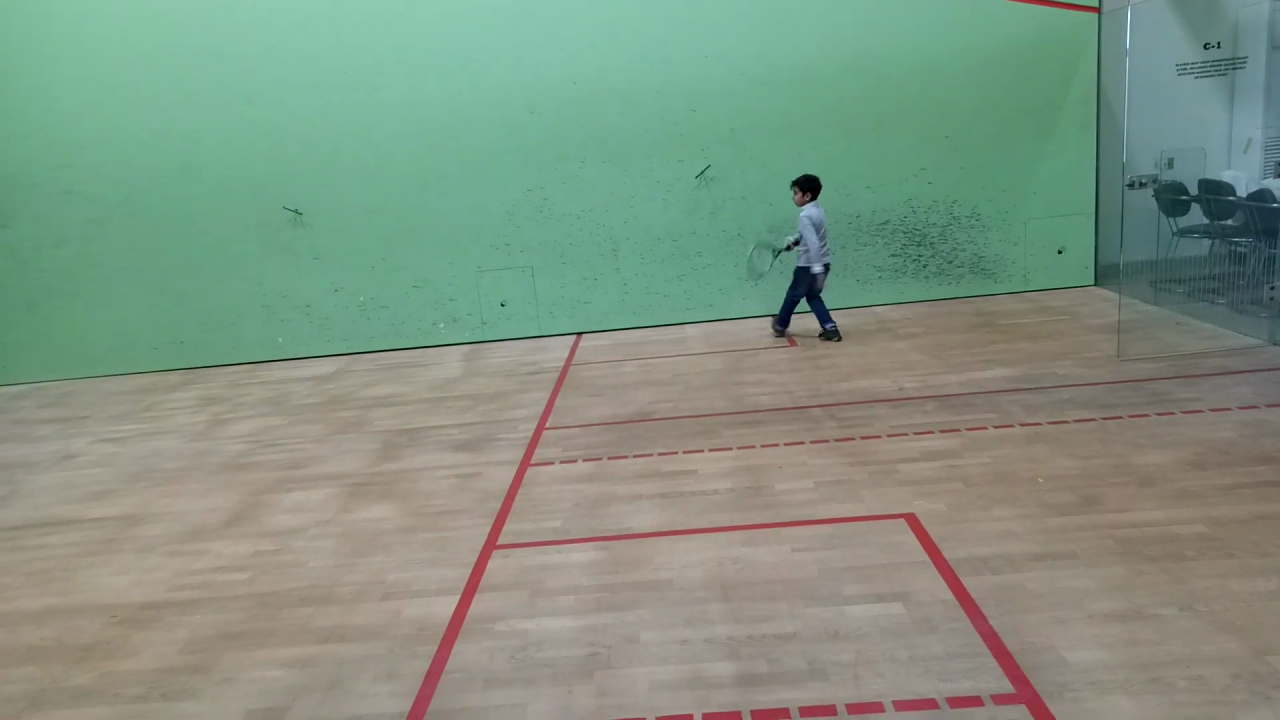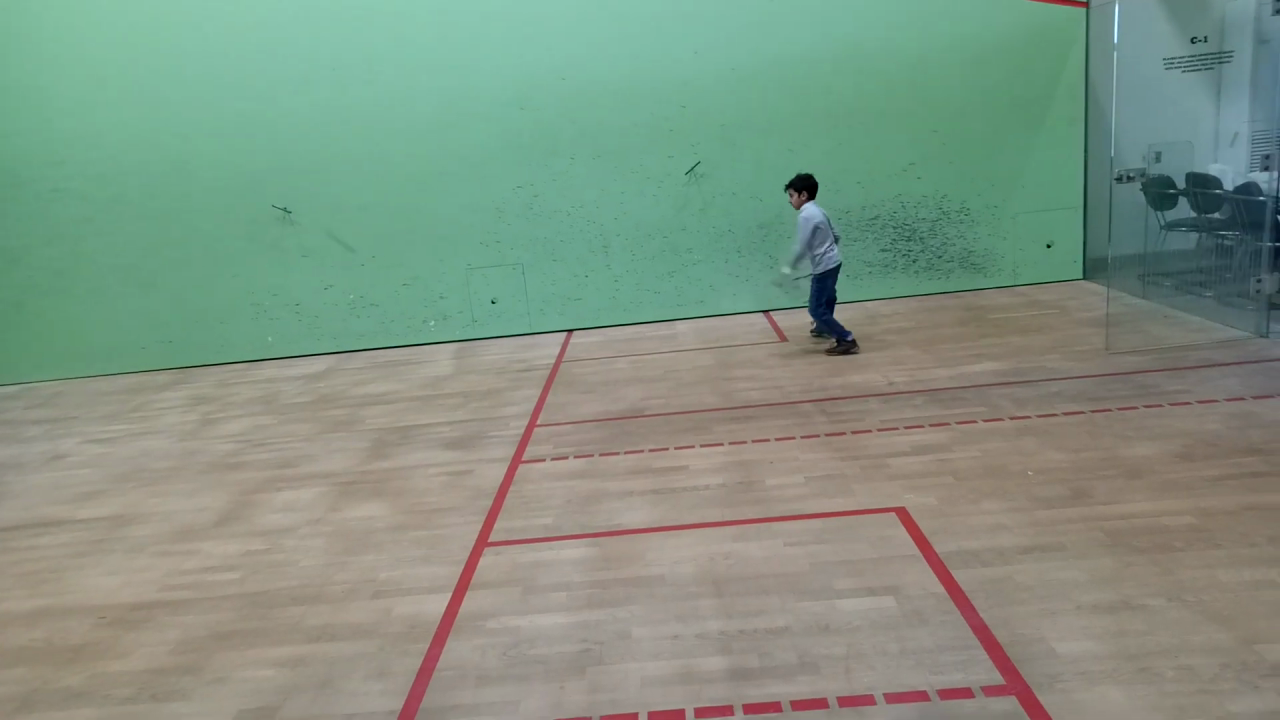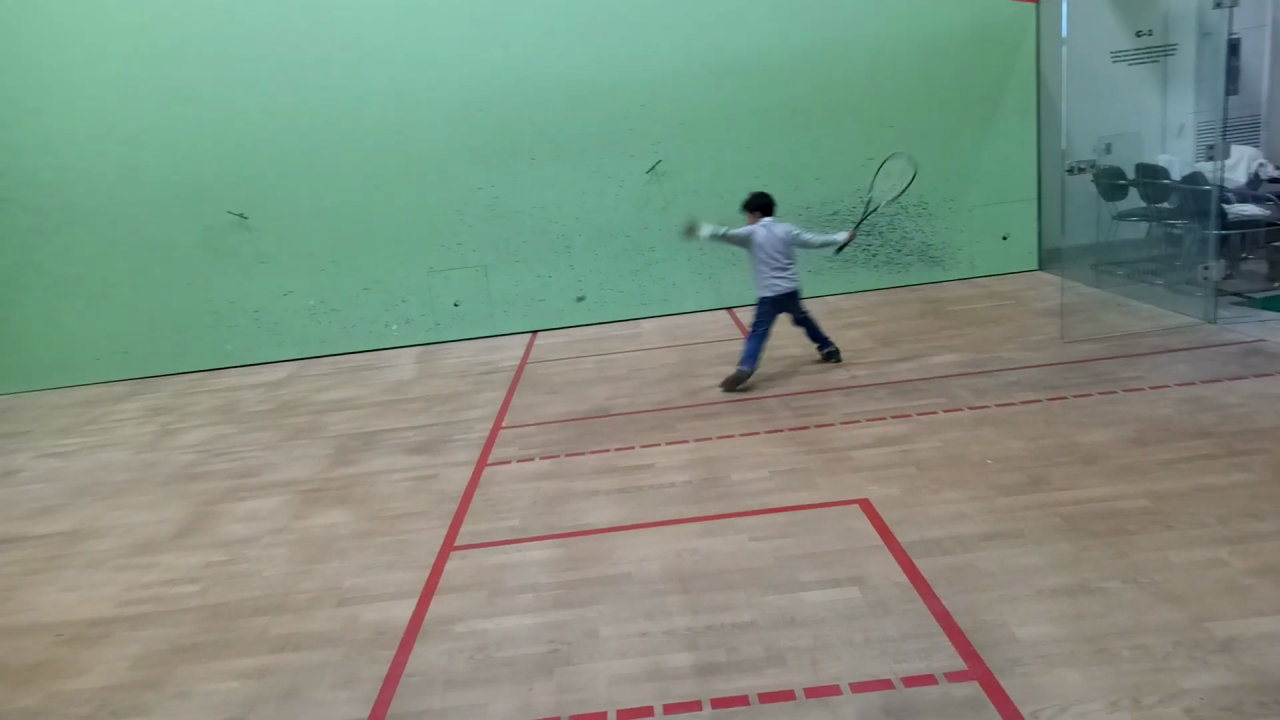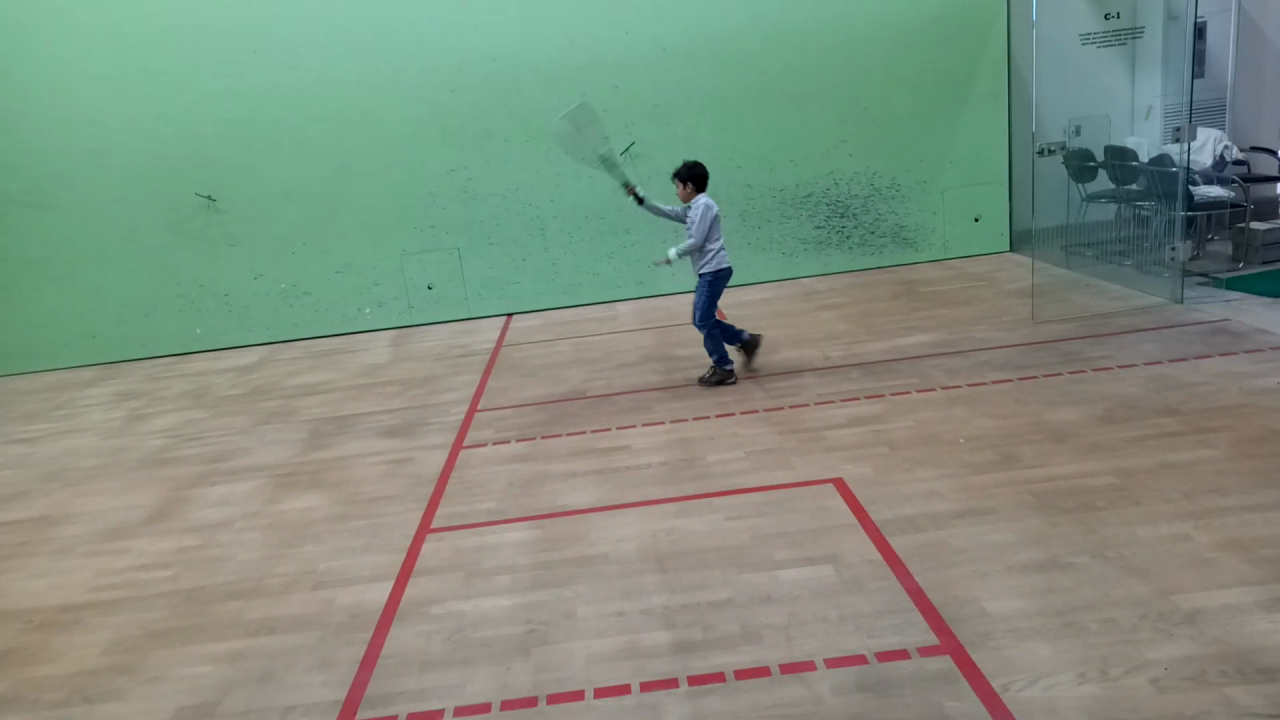
dt=0.5s
person 1, frame 1
left shoulder: (805, 216)
right shoulder: (817, 211)
left elbow: (812, 244)
left wrist: (818, 271)
right wrist: (793, 239)
left hip: (808, 265)
right hip: (821, 264)
left knee: (793, 296)
right knee: (813, 296)
left ankle: (780, 326)
right ankle: (831, 329)
person 1, frame 2
left shoulder: (805, 216)
right shoulder: (818, 211)
left elbow: (801, 247)
right elbow: (835, 236)
left wrist: (788, 268)
left hip: (824, 267)
right hip: (833, 262)
left knee: (817, 308)
right knee: (825, 300)
left ankle: (846, 340)
right ankle: (823, 327)
person 1, frame 3
left shoulder: (751, 233)
right shoulder: (786, 230)
left elbow: (726, 235)
right elbow: (814, 240)
right wrist: (843, 237)
left hip: (769, 295)
right hip: (790, 290)
left knee: (757, 333)
right knee: (803, 319)
left ankle: (745, 369)
right ankle: (829, 349)
person 1, frame 4
left shoulder: (704, 206)
right shoulder: (691, 208)
left elbow: (695, 242)
right elbow: (667, 211)
left wrist: (671, 255)
right wrist: (639, 197)
left hip: (714, 271)
right hip: (708, 272)
left knee: (704, 320)
right knee: (703, 320)
left ankle: (724, 368)
right ankle: (746, 340)
